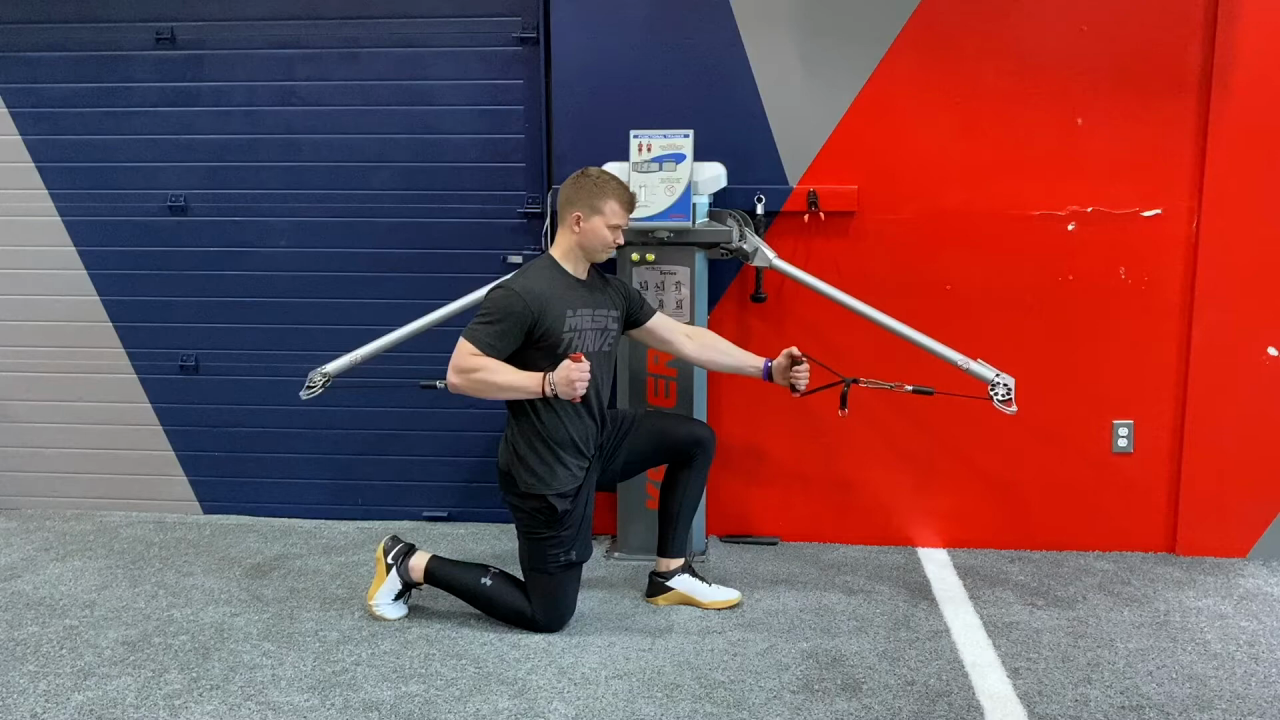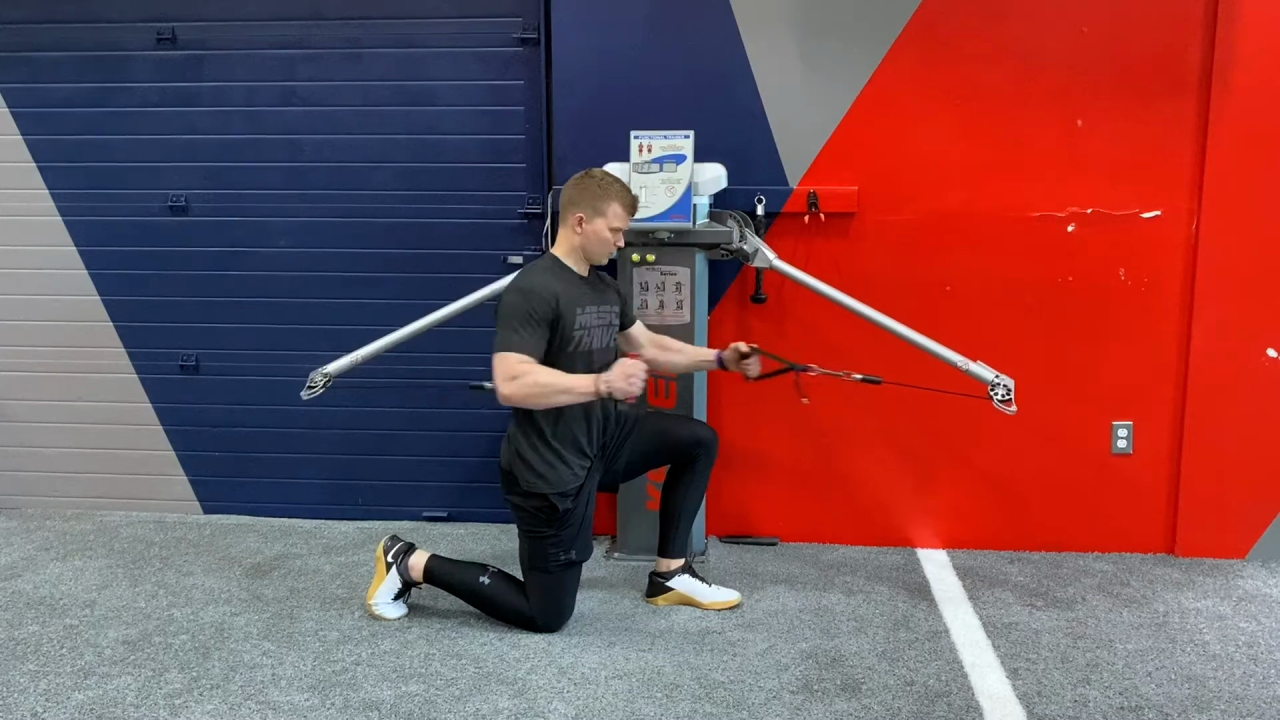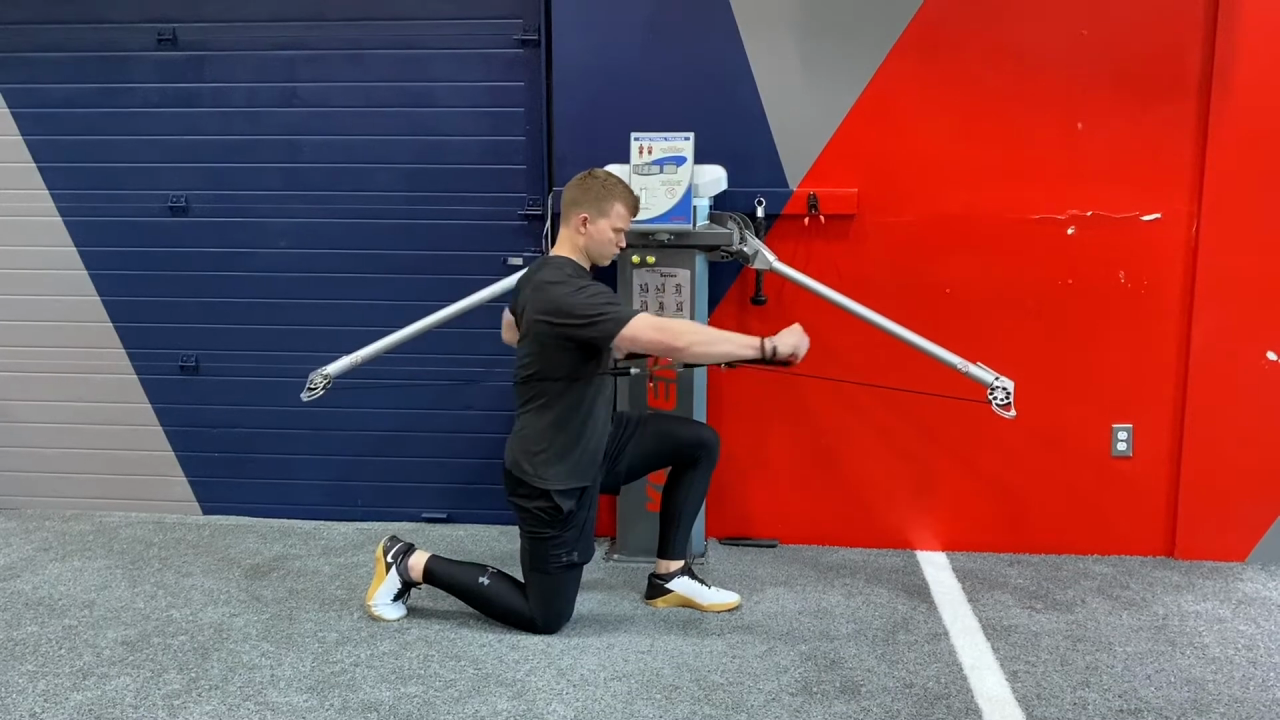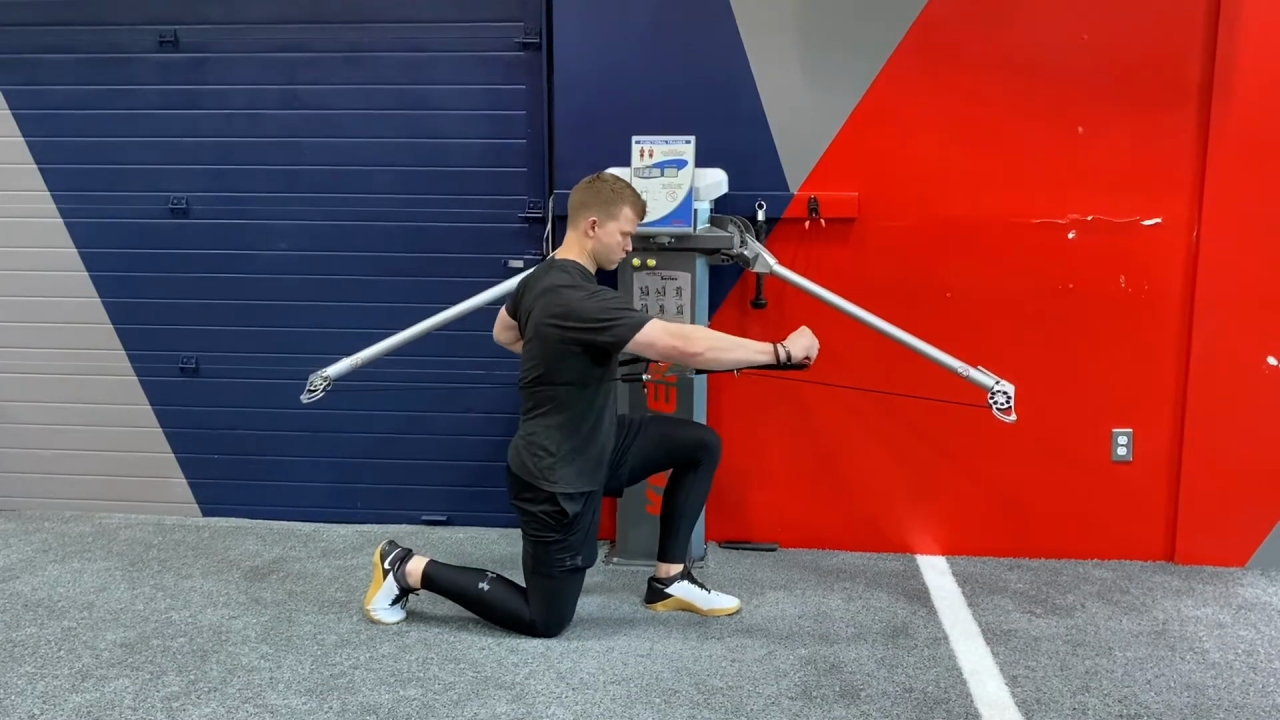
dt=0.5s
person 1, frame 1
left shoulder: (611, 291)
right shoulder: (522, 294)
left elbow: (683, 339)
right elbow: (461, 372)
left wrist: (768, 369)
right wrist: (548, 383)
left hip: (595, 441)
right hip: (545, 471)
left knee: (695, 439)
right knee: (549, 615)
left ankle: (669, 574)
right ankle: (411, 564)
person 1, frame 2
left shoulder: (604, 287)
right shoulder: (532, 291)
left elbow: (647, 347)
right elbow: (512, 385)
left wrist: (719, 359)
right wrist: (604, 383)
left hip: (599, 438)
right hip: (549, 468)
left knee: (697, 440)
right knee: (547, 616)
left ankle: (670, 575)
right ankle: (412, 565)
person 1, frame 3
left shoulder: (544, 274)
right shoulder: (568, 295)
left elbow: (511, 331)
right elbow: (667, 339)
right wrist: (767, 346)
right hip: (550, 473)
left knee: (699, 443)
right knee: (545, 616)
left ankle: (668, 577)
right ankle: (411, 564)
person 1, frame 4
left shoulder: (545, 277)
right shoulder: (578, 301)
left elbow: (504, 332)
right elbow: (682, 345)
right wrist: (781, 351)
right hip: (555, 476)
left knee: (700, 445)
right knee: (546, 620)
left ankle: (668, 580)
right ankle: (410, 570)
